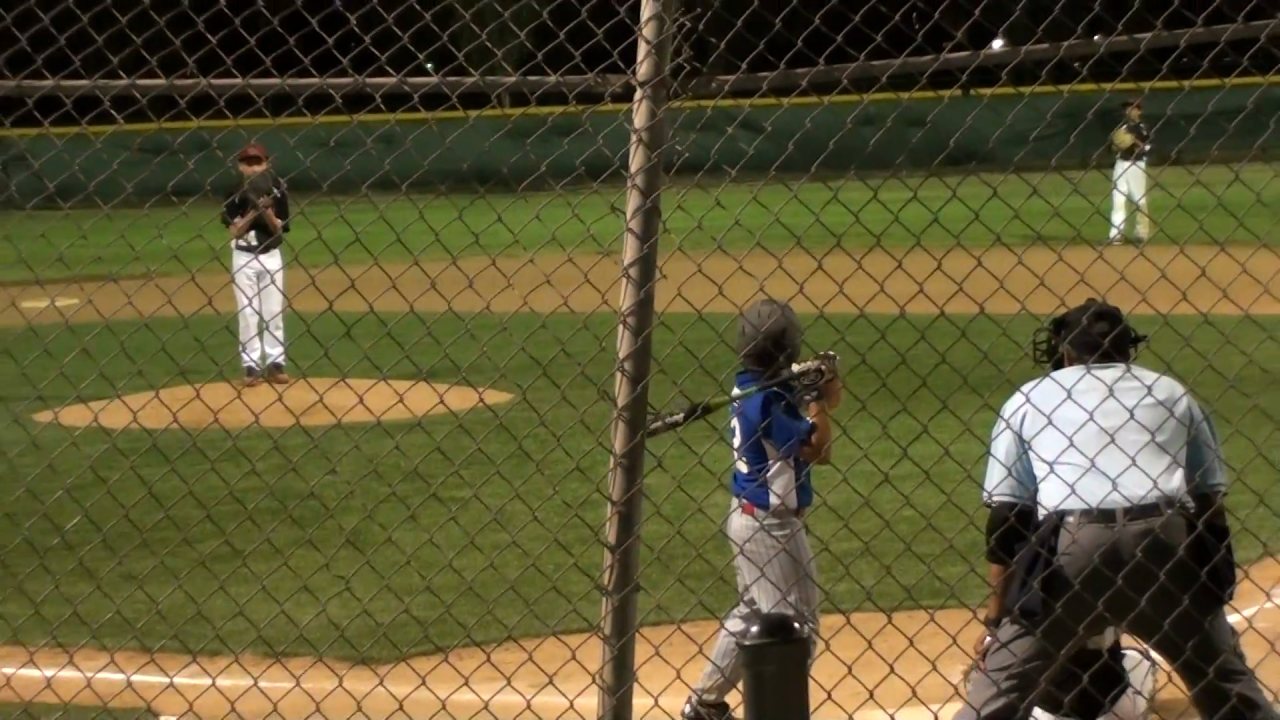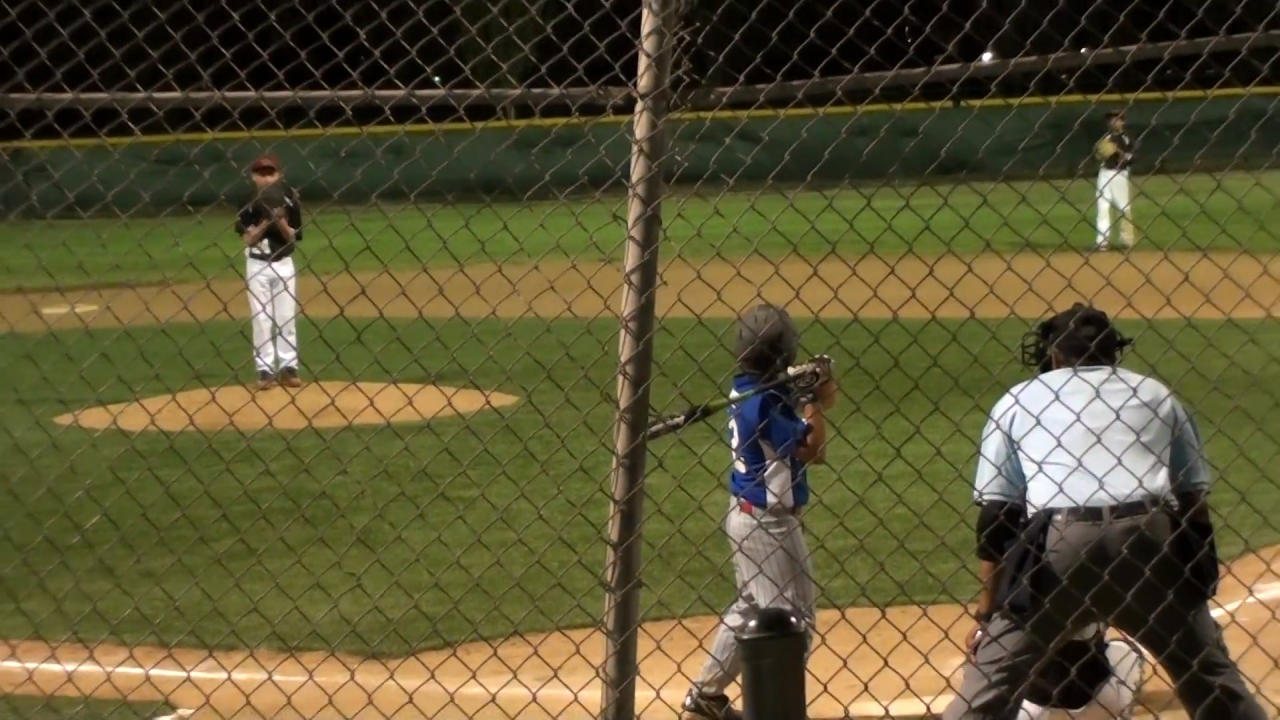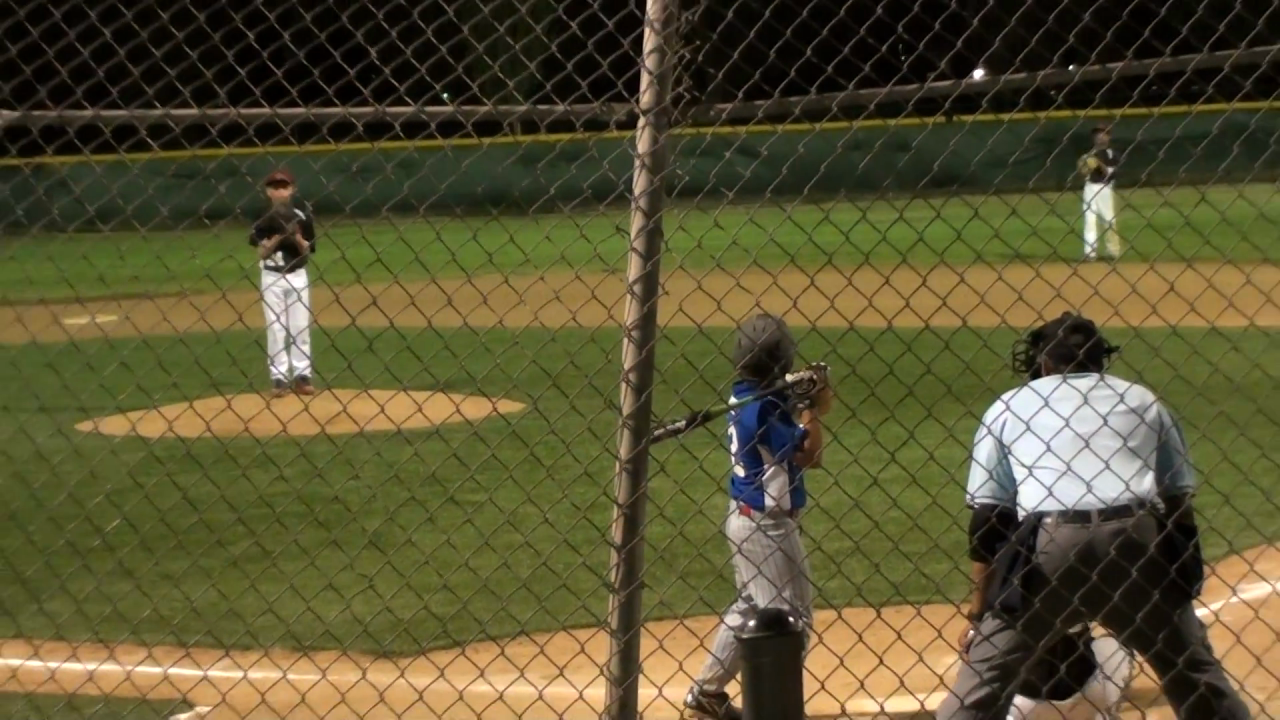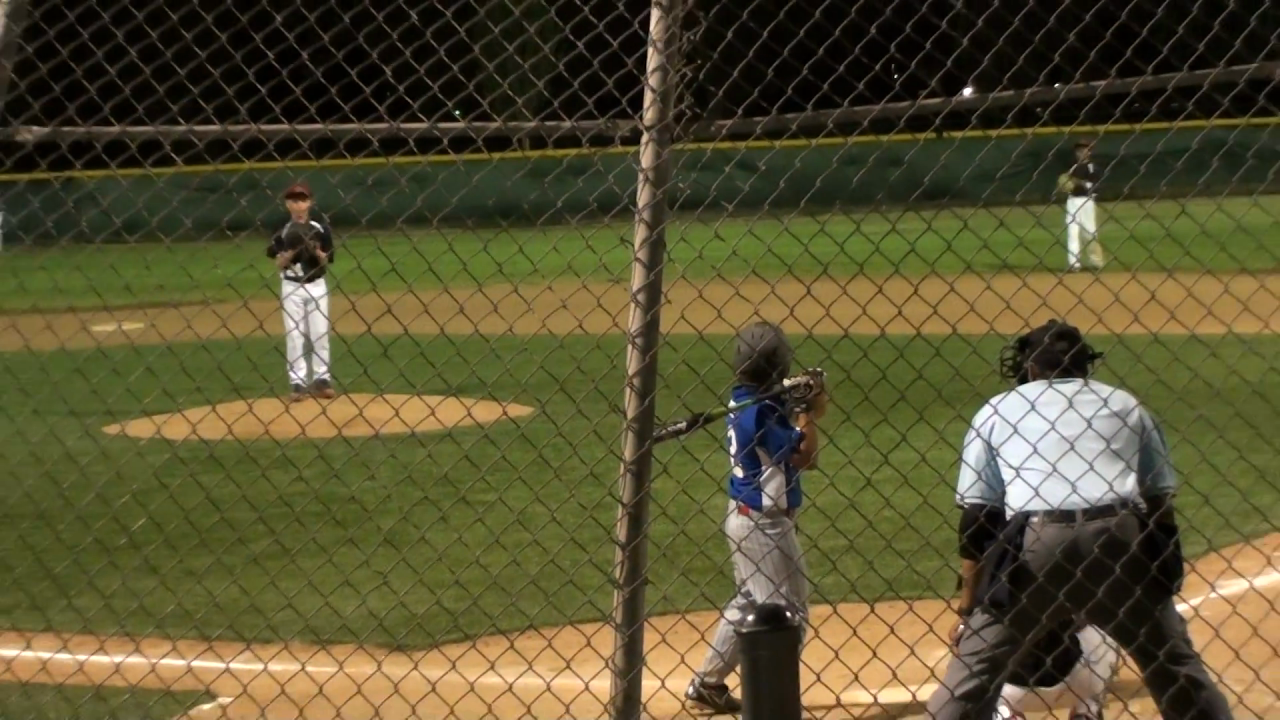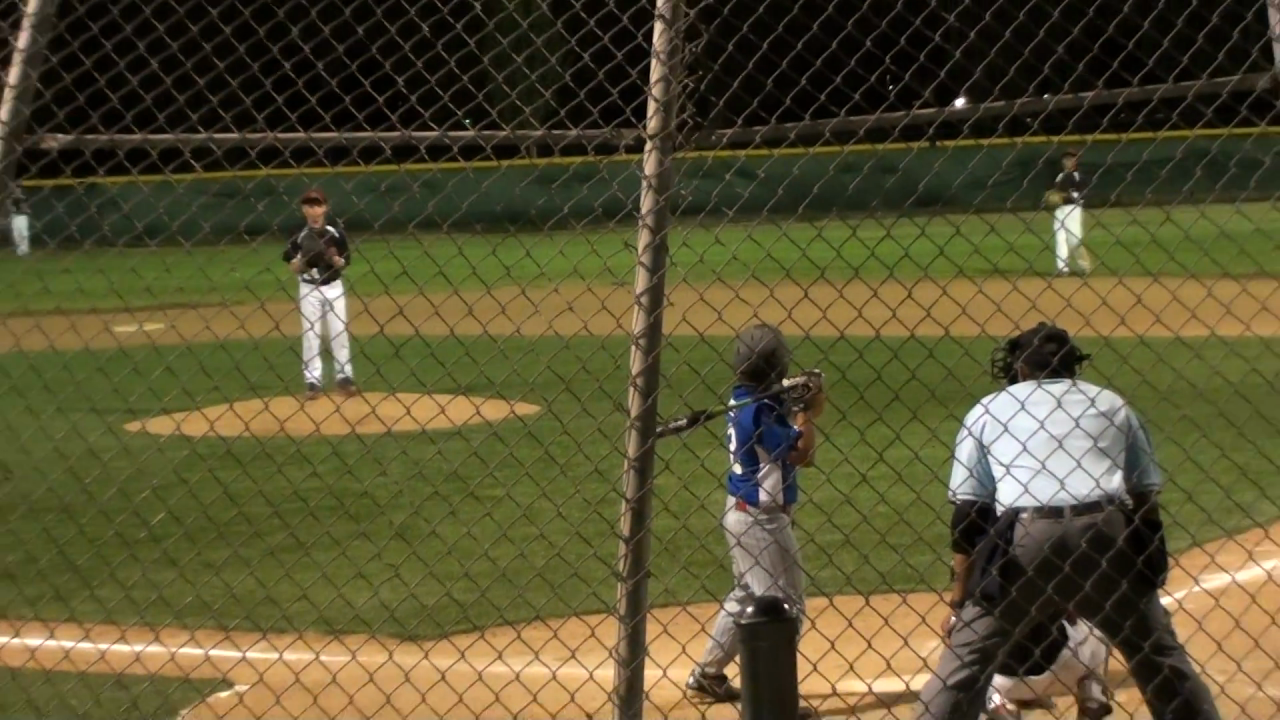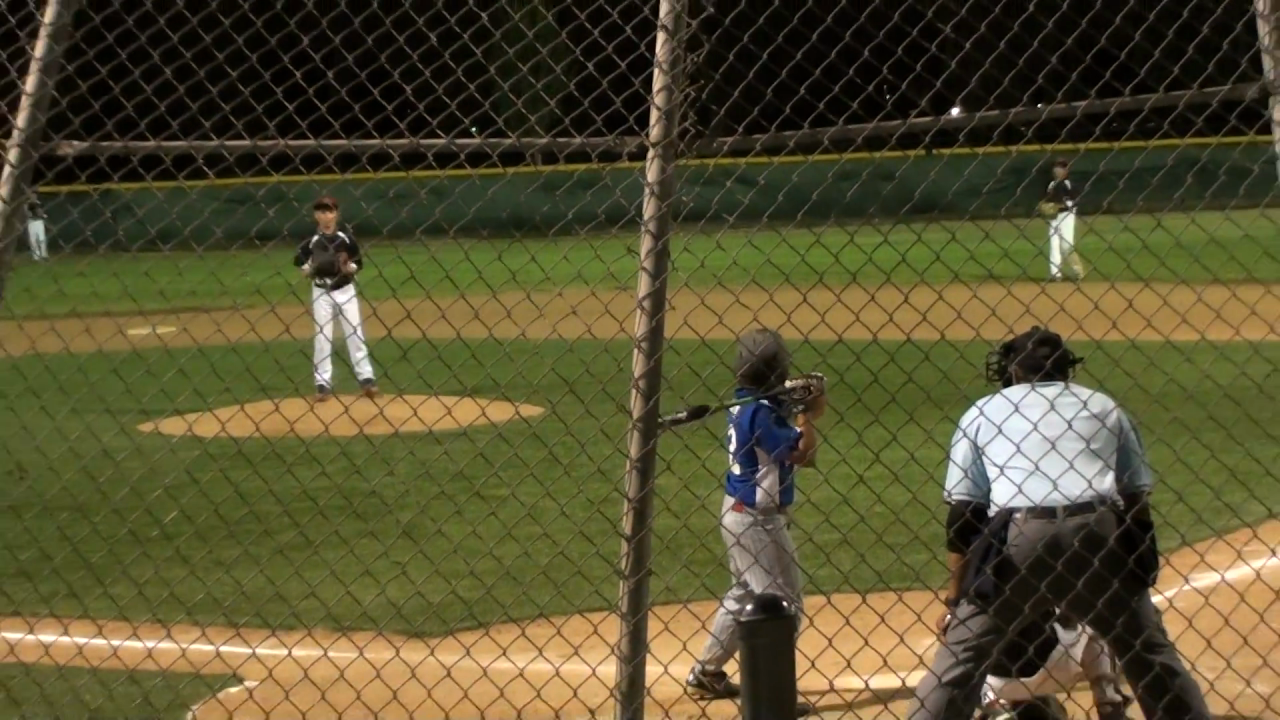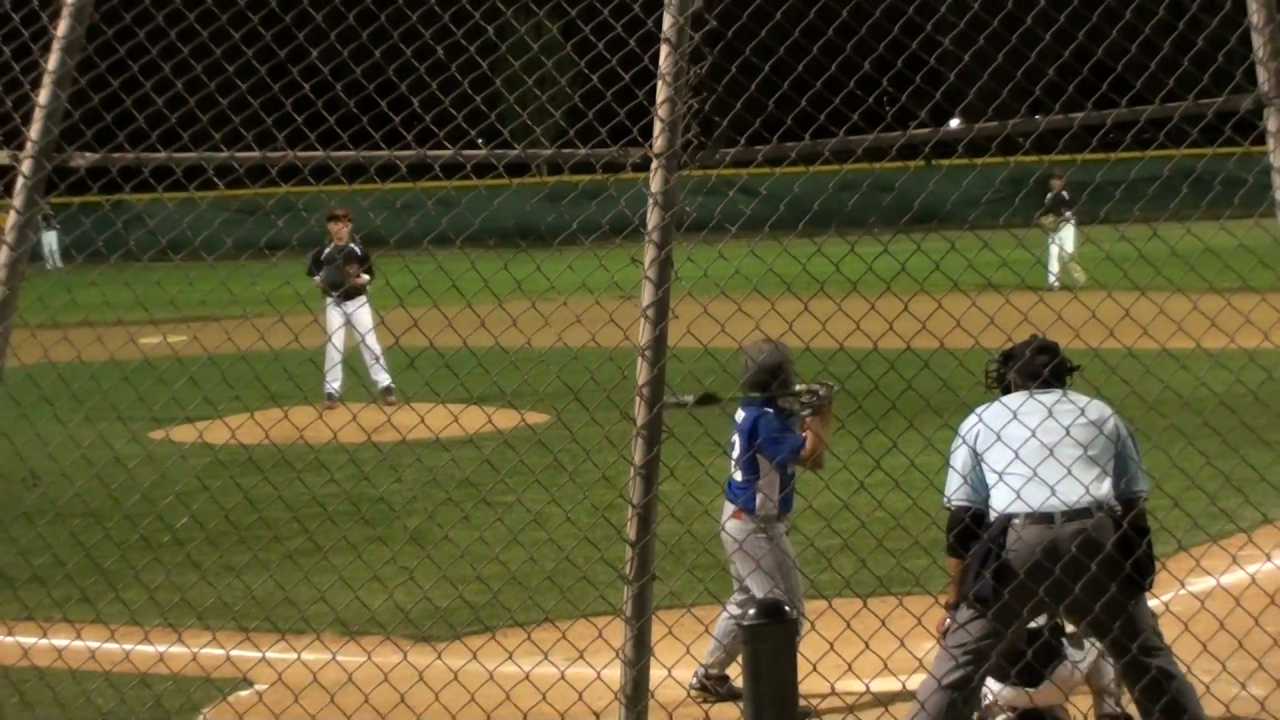
dt=0.1s
person 1, frame 1
left shoulder: (1027, 399)
right shoulder: (1172, 392)
left elbow: (1006, 518)
right elbow: (1209, 503)
left wrist: (996, 621)
right wrist: (1214, 594)
left hip: (1072, 545)
right hip: (1166, 542)
right knee: (1227, 681)
person 1, frame 2
left shoulder: (1016, 401)
right shoulder: (1157, 393)
left elbow: (996, 517)
right elbow: (1194, 503)
left wrist: (988, 613)
right wrist: (1198, 587)
left hip: (1061, 542)
right hip: (1151, 537)
left knee: (991, 680)
right knee: (1210, 674)
person 1, frame 3
left shoulder: (1007, 407)
right shoulder: (1143, 399)
left elbow: (988, 519)
right elbow: (1179, 505)
left wrist: (979, 613)
right wrist: (1182, 588)
left hip: (1050, 545)
right hip: (1138, 540)
left knee: (984, 679)
right knee: (1195, 672)
person 1, frame 4
left shoulder: (995, 412)
right shoulder: (1125, 403)
left elbow: (977, 521)
right elbow: (1160, 507)
left wrist: (969, 608)
right wrist: (1165, 582)
left hip: (1037, 544)
right hip: (1120, 540)
left knee: (972, 670)
right knee: (1177, 665)
person 1, frame 5
left shoulder: (986, 411)
right shoulder: (1112, 403)
left elbow: (969, 516)
right elbow: (1145, 501)
left wrist: (959, 601)
right wrist: (1150, 579)
left hip: (1026, 538)
right hip: (1108, 535)
left knee: (964, 659)
right knee: (1162, 656)
person 1, frame 6
left shoulder: (981, 413)
right shoulder: (1104, 405)
left elbow: (963, 515)
right elbow: (1137, 502)
left wrist: (955, 600)
right wrist: (1141, 580)
left hip: (1020, 539)
right hip: (1100, 534)
left knee: (959, 658)
right knee: (1152, 654)
person 1, frame 7
left shoulder: (980, 421)
right shoulder: (1102, 412)
left elbow: (963, 521)
right elbow: (1134, 508)
left wrist: (954, 605)
right wrist: (1137, 582)
left hip: (1018, 544)
right hip: (1097, 539)
left knee: (959, 662)
right knee: (1148, 657)
person 2, frame 1
left shoulder: (749, 387)
right shoulder: (769, 399)
left elbow: (798, 428)
right elbow: (817, 450)
left wrist: (813, 393)
right wrist: (820, 400)
left hip: (749, 516)
right hip: (771, 523)
left knee: (750, 613)
right knee: (796, 624)
person 2, frame 2
left shoulder: (746, 389)
right shoulder: (765, 401)
left elbow: (798, 428)
right elbow: (813, 450)
left wrist: (811, 396)
right wrist: (816, 402)
left hip: (748, 514)
right hip: (768, 521)
left knee: (749, 607)
right knee: (792, 618)
person 2, frame 3
left shoulder: (745, 396)
right shoulder: (764, 407)
left elbow: (799, 432)
right elbow: (810, 455)
left wrist: (808, 403)
right wrist: (812, 407)
left hip: (746, 517)
right hip: (767, 523)
left knee: (748, 609)
right knee: (789, 618)
person 2, frame 4
left shoulder: (745, 400)
right shoulder: (761, 412)
left elbow: (799, 435)
right elbow: (806, 457)
left wrist: (805, 406)
right wrist: (807, 412)
left hip: (745, 516)
right hip: (765, 522)
left knee: (748, 604)
left ankle: (707, 685)
person 2, frame 5
left shoulder: (745, 400)
right shoulder: (760, 410)
left elbow: (799, 432)
right elbow: (803, 455)
left wrist: (803, 406)
right wrist: (805, 410)
left hip: (743, 512)
right hip: (761, 518)
left knee: (745, 597)
right knee: (782, 606)
left ankle: (707, 674)
person 2, frame 6
left shoulder: (748, 403)
right shoulder: (761, 412)
left elbow: (794, 442)
right elbow: (804, 456)
left wrist: (807, 408)
right wrist: (807, 411)
left hip: (739, 511)
right hip: (757, 519)
left knee: (744, 595)
right knee: (784, 605)
left ankle: (706, 673)
person 2, frame 7
left shoulder: (752, 409)
right shoulder: (766, 419)
left elbow: (809, 442)
right elbow: (811, 458)
left wrist: (815, 414)
right wrist: (815, 416)
left hip: (740, 517)
right hip: (758, 525)
left knee: (746, 600)
right knee: (785, 610)
left ankle: (709, 676)
person 3, frame 1
left shoulder: (277, 192)
right shoulder: (235, 195)
left elbow: (280, 230)
right elbow: (234, 231)
left wrist: (267, 210)
right wrist: (253, 211)
left hip: (271, 257)
right hip: (244, 257)
left knee: (274, 312)
right knee: (247, 313)
left ankle: (275, 363)
right ankle: (251, 365)
person 3, frame 2
left shoulder: (289, 202)
right shoulder: (249, 206)
left elbow: (294, 238)
right elbow: (247, 240)
left wrist: (281, 221)
right wrist: (265, 222)
left hip: (284, 264)
right hip: (257, 265)
left knee: (287, 318)
right knee: (261, 318)
left ankle: (288, 367)
right ankle: (265, 369)
person 3, frame 3
left shoulder: (302, 216)
right shoulder: (263, 219)
left elbow: (308, 250)
right elbow: (261, 252)
left wrist: (296, 236)
right wrist: (278, 236)
left hip: (298, 276)
right hip: (272, 277)
left knee: (301, 327)
right knee: (276, 328)
left ankle: (302, 375)
right ankle: (279, 377)
person 3, frame 4
left shoulder: (321, 229)
right shoulder: (282, 231)
left elbow: (327, 261)
right elbow: (278, 264)
left wrist: (316, 252)
right wrist: (291, 252)
left hip: (317, 286)
right hip: (292, 287)
left knee: (321, 333)
right knee: (295, 335)
left ankle: (321, 380)
right ankle: (298, 382)
person 3, frame 5
left shoulder: (336, 233)
right shoulder: (298, 236)
left elbow: (344, 264)
right elbow: (293, 268)
left wrist: (333, 258)
right wrist: (306, 258)
left hip: (333, 288)
right hip: (309, 289)
left knee: (340, 333)
right knee: (311, 336)
left ankle: (344, 377)
right ankle: (313, 381)
person 3, frame 6
left shoulder: (347, 238)
right shoulder: (311, 241)
left elbow: (357, 267)
right elbow: (302, 269)
left wrist: (344, 267)
right wrist: (314, 269)
left hip: (346, 291)
right hip: (322, 293)
left knee: (355, 335)
right knee: (322, 339)
left ankle: (367, 378)
right ankle: (323, 384)
person 3, frame 7
left shoulder: (359, 250)
right shoulder: (323, 252)
left elbow: (369, 278)
right elbow: (315, 279)
left wrist: (355, 280)
right wrist: (324, 283)
left hip: (358, 302)
right hip: (335, 304)
left knee: (370, 344)
right knee: (334, 347)
left ankle: (386, 386)
right ankle: (332, 392)
